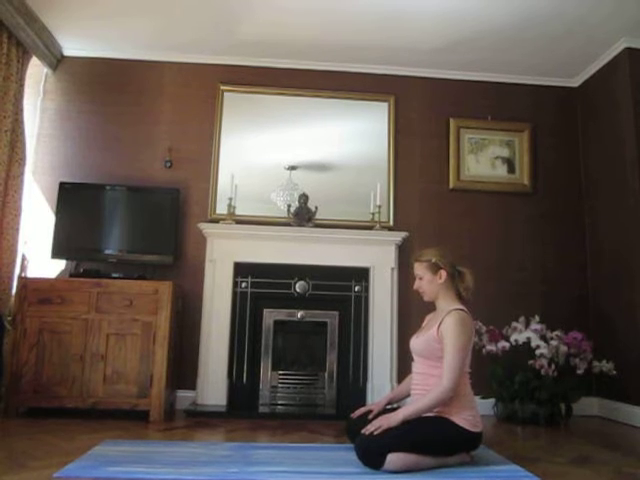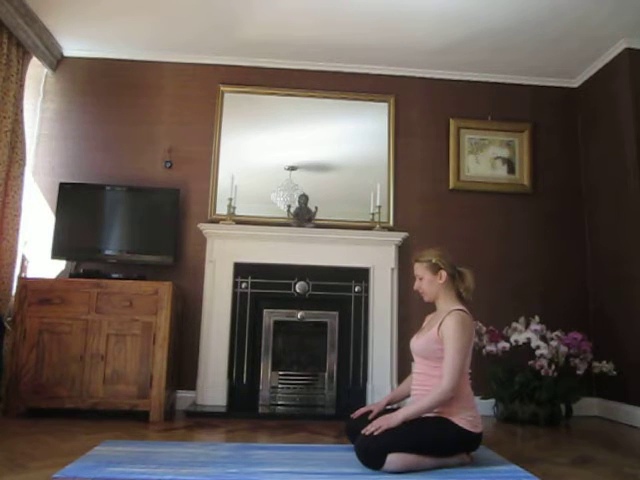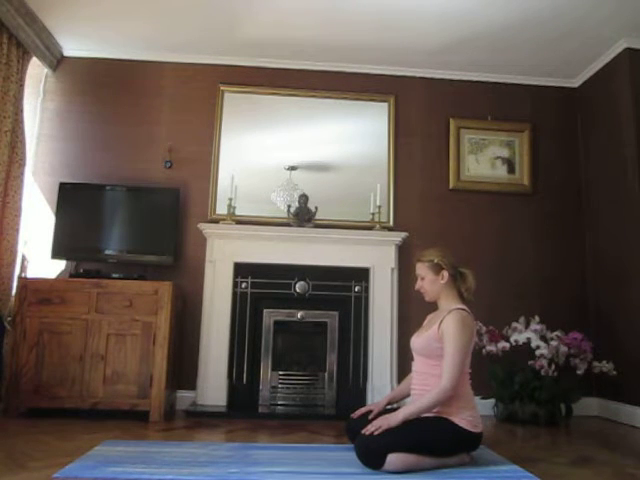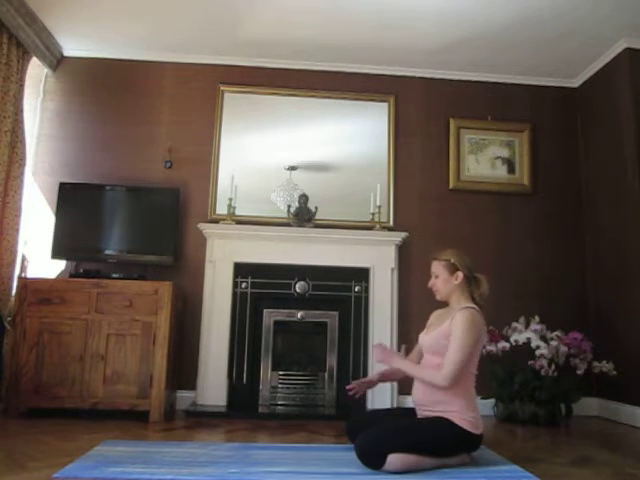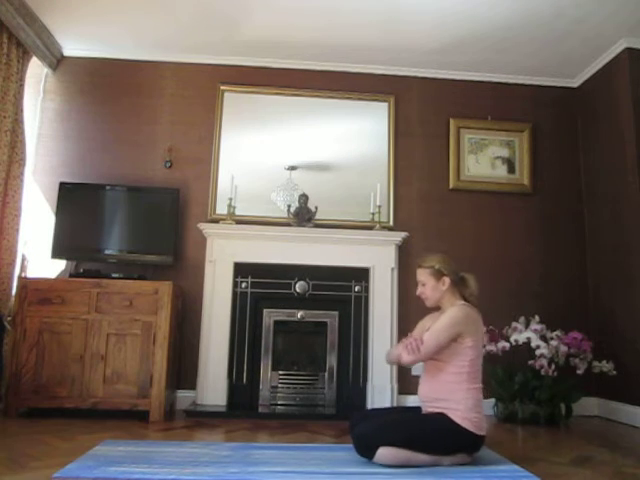
dt=1s
person 1, frame 1
left shoulder: (456, 319)
right shoulder: (431, 318)
left elbow: (448, 387)
left wrist: (398, 415)
right wrist: (385, 401)
left hip: (454, 424)
right hip: (428, 413)
left knee: (368, 449)
right knee: (356, 426)
left ankle: (453, 456)
right ankle: (444, 451)
person 1, frame 2
left shoulder: (456, 319)
right shoulder: (431, 319)
left elbow: (448, 388)
left wrist: (398, 416)
right wrist: (385, 401)
left hip: (454, 424)
right hip: (429, 414)
left knee: (368, 449)
right knee: (356, 426)
left ankle: (453, 457)
right ankle: (443, 451)
person 1, frame 3
left shoulder: (457, 318)
right shoulder: (433, 318)
left elbow: (447, 386)
left wrist: (398, 416)
right wrist: (386, 401)
left hip: (454, 424)
right hip: (429, 415)
left knee: (368, 449)
right knee: (356, 426)
left ankle: (452, 457)
right ankle: (443, 451)
person 1, frame 4
left shoulder: (467, 317)
right shoulder: (437, 316)
left elbow: (445, 378)
right elbow: (415, 362)
left wrist: (398, 362)
right wrist: (379, 377)
left hip: (455, 425)
right hip: (429, 415)
left knee: (368, 449)
right knee: (356, 427)
left ankle: (450, 458)
right ankle: (443, 451)
person 1, frame 5
left shoulder: (461, 314)
right shoulder: (434, 319)
left elbow: (411, 357)
right elbow: (392, 356)
left wrist: (410, 349)
right wrist: (405, 346)
left hip: (459, 426)
right hip: (438, 415)
left knee: (365, 439)
right knee: (359, 423)
left ankle: (447, 457)
right ankle: (444, 449)
